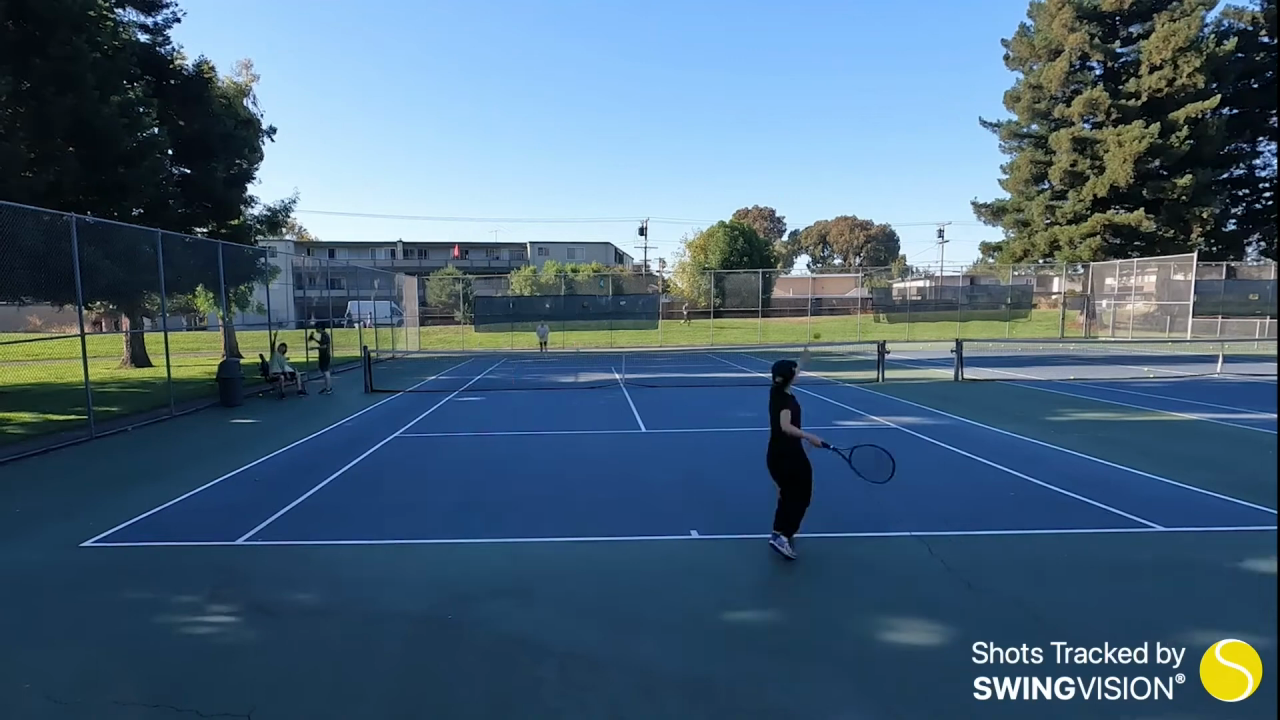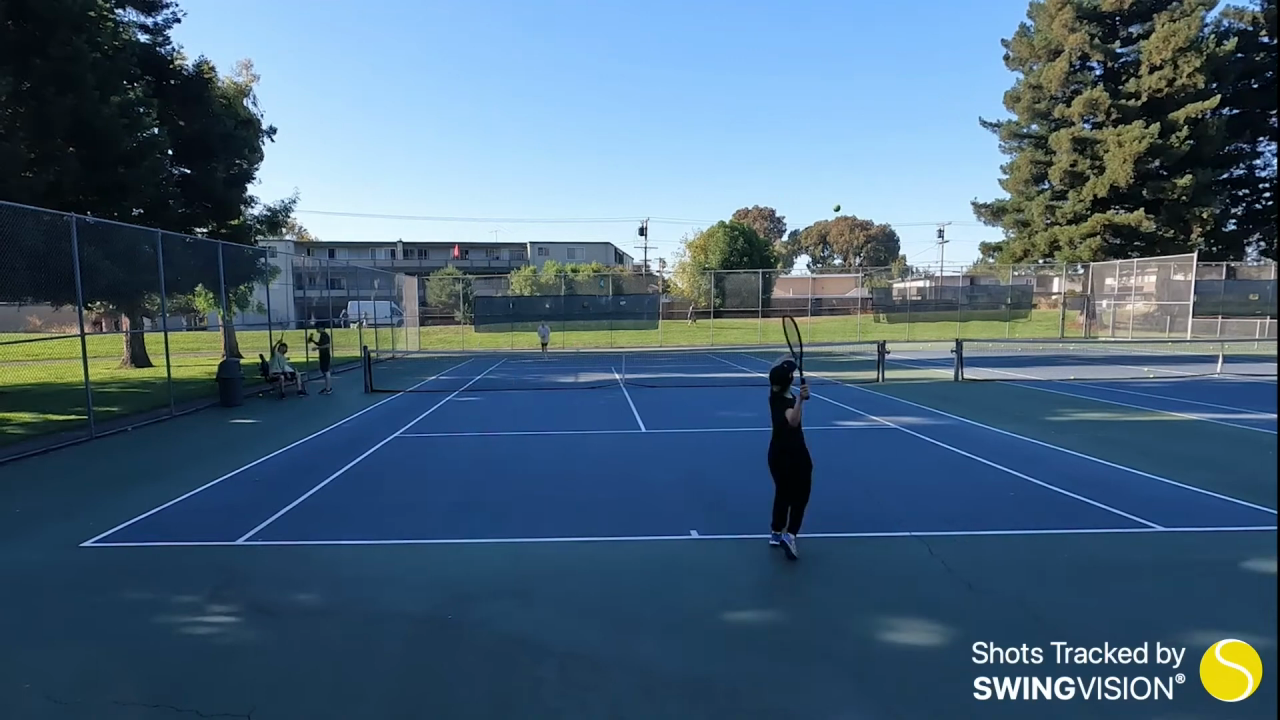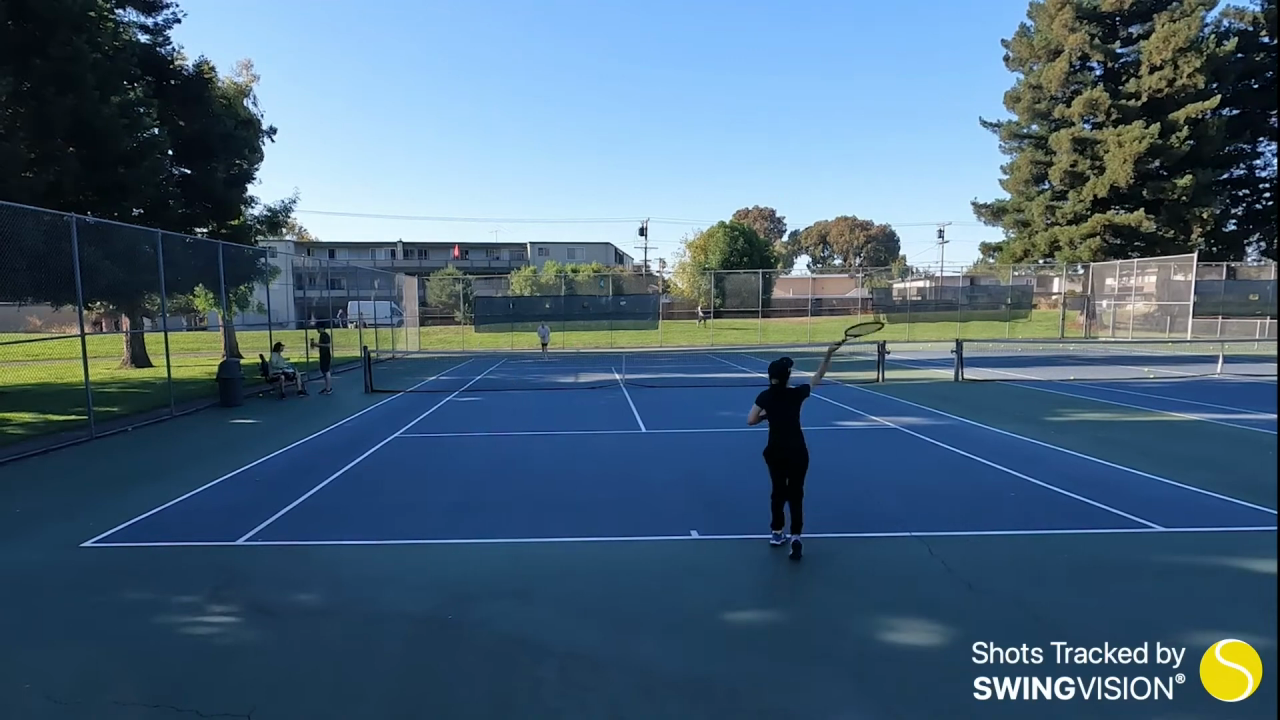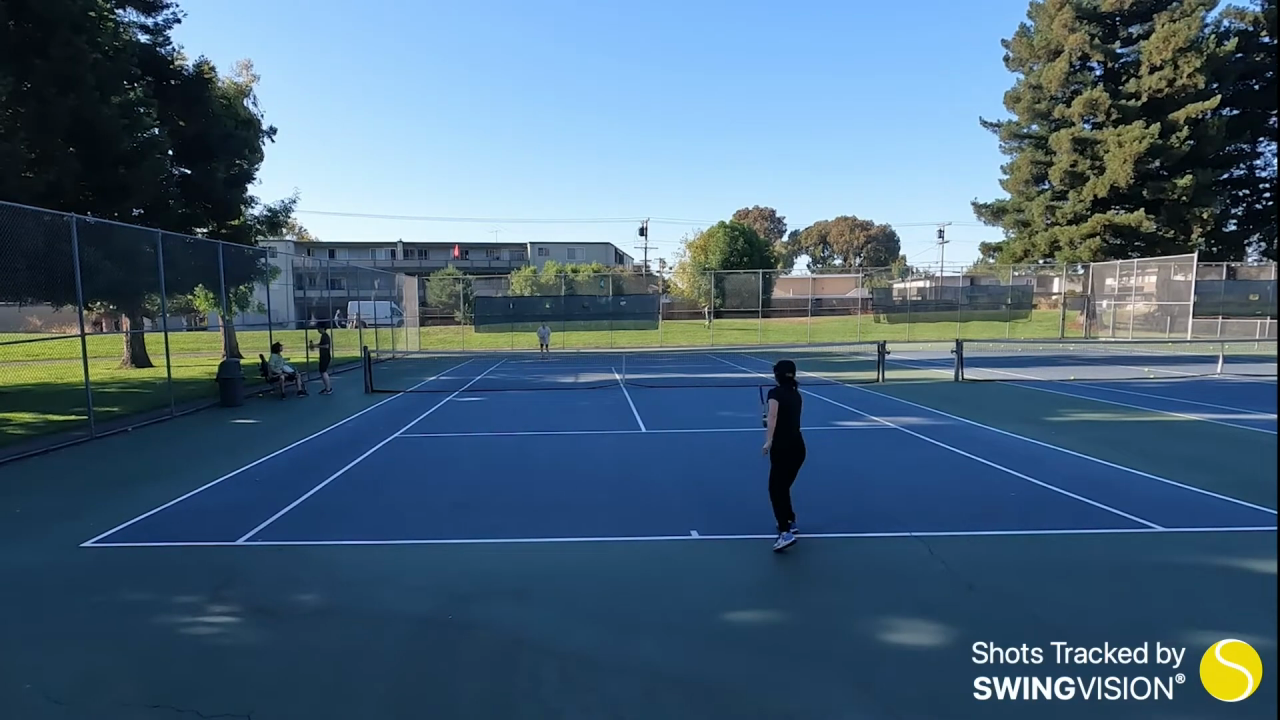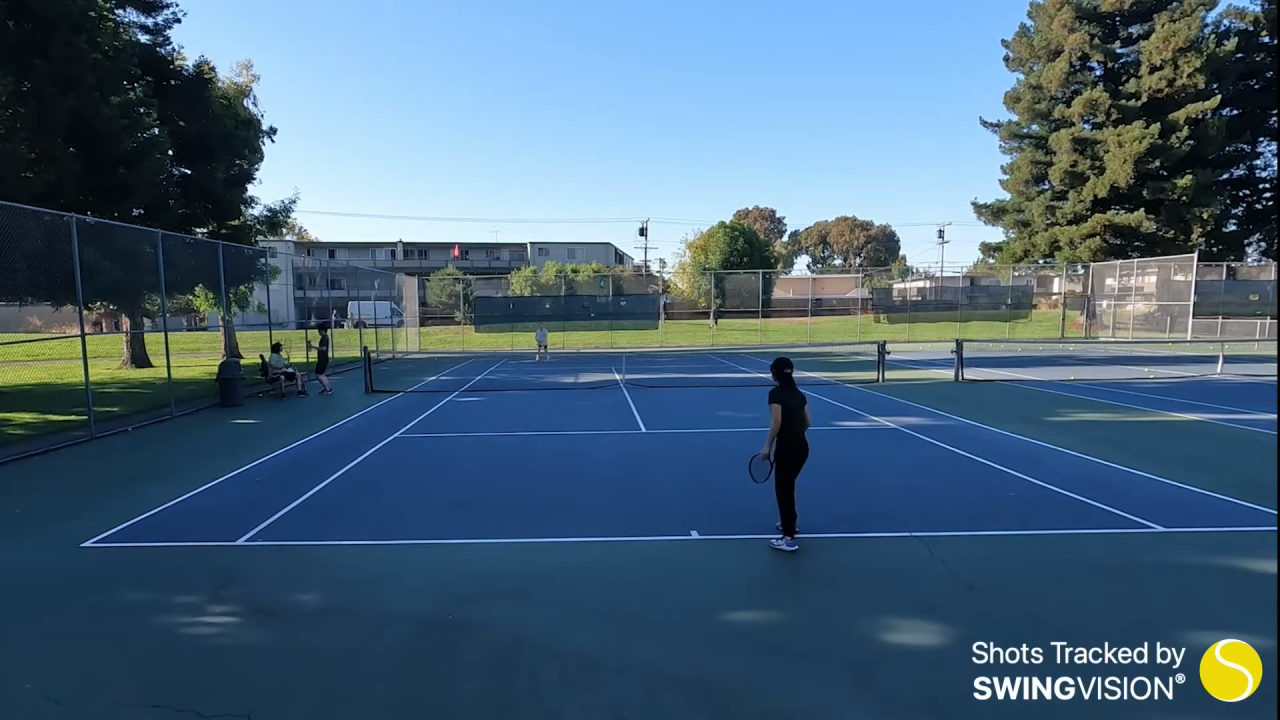
dt=0.4s
person 1, frame 1
left shoulder: (776, 393)
right shoulder: (786, 399)
right elbow: (786, 427)
right wrist: (808, 436)
left hip: (775, 455)
right hip: (790, 455)
left knee: (787, 495)
right knee: (800, 497)
left ankle: (778, 532)
right ankle: (784, 536)
person 1, frame 2
left shoulder: (775, 395)
right shoulder: (786, 402)
left elbow: (779, 373)
right elbow: (794, 421)
left wrist: (785, 363)
right wrist: (801, 399)
left hip: (777, 454)
right hip: (794, 455)
left knee: (783, 495)
right knee: (799, 497)
left ankle: (777, 533)
right ankle: (789, 535)
person 1, frame 3
left shoulder: (765, 396)
right shoulder: (796, 393)
left elbow: (751, 420)
right elbow: (818, 376)
right wrist: (828, 356)
left hip: (774, 452)
right hip: (797, 452)
left knee: (778, 491)
right knee: (795, 495)
left ankle: (777, 533)
right ankle: (795, 536)
person 1, frame 4
left shoulder: (775, 393)
right shoulder: (796, 395)
left elbow: (774, 416)
left wrist: (769, 440)
left hip: (783, 447)
right hip: (798, 447)
left knee: (776, 490)
right knee: (782, 487)
left ankle: (786, 532)
right ankle: (789, 523)
person 1, frame 5
left shoulder: (776, 393)
right shoulder: (799, 393)
left elbow: (776, 423)
right elbow: (806, 422)
left wrist: (768, 446)
left hip: (788, 447)
right hip: (802, 446)
left knee: (783, 490)
right knee: (787, 486)
left ankle: (789, 538)
right ankle: (789, 523)
